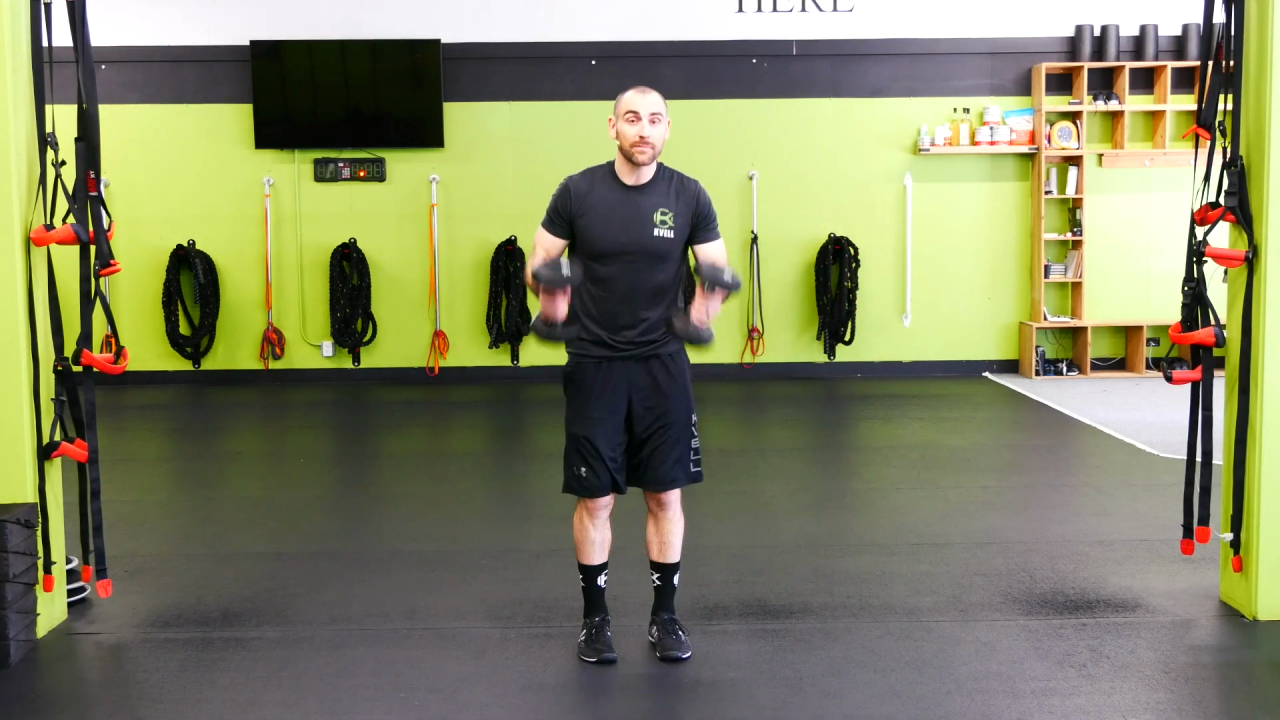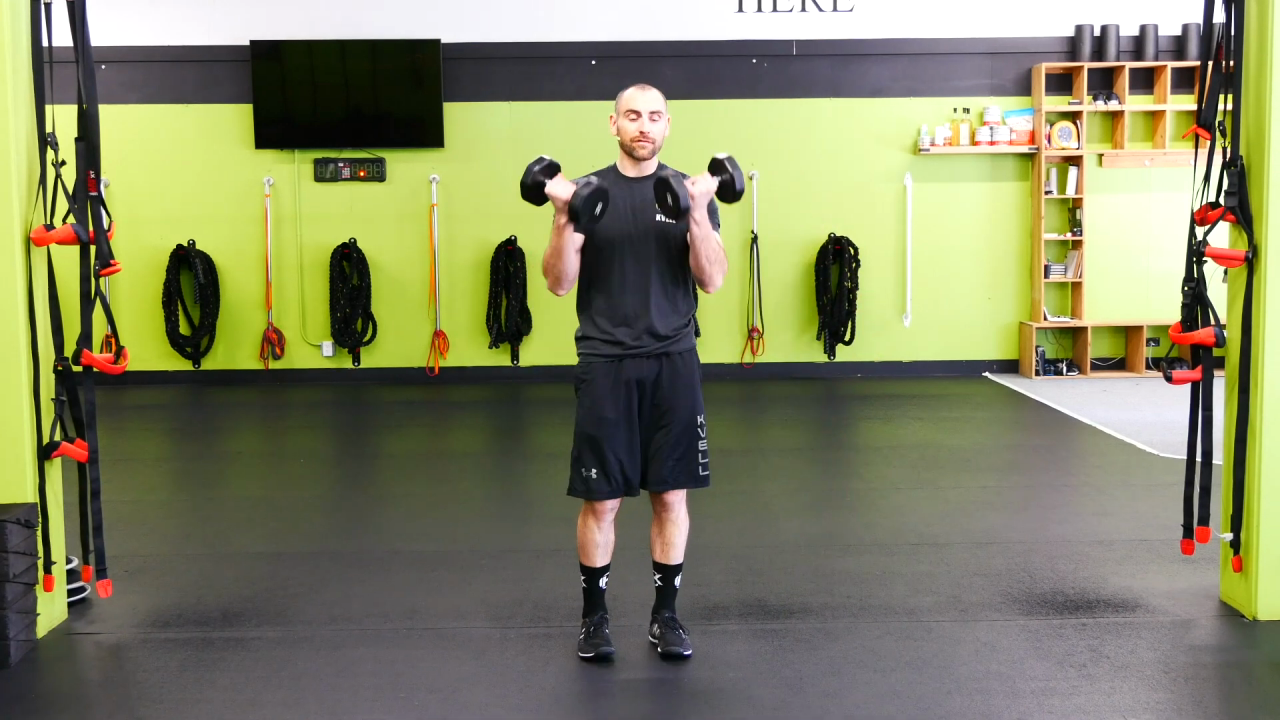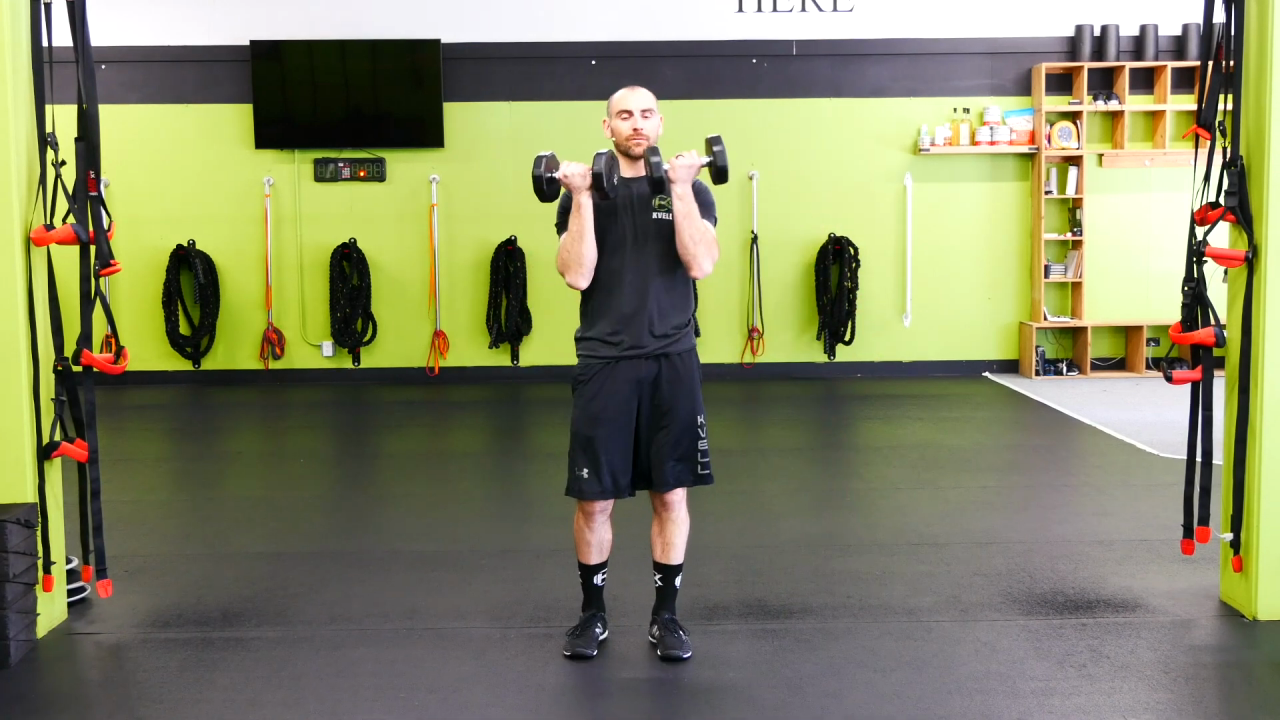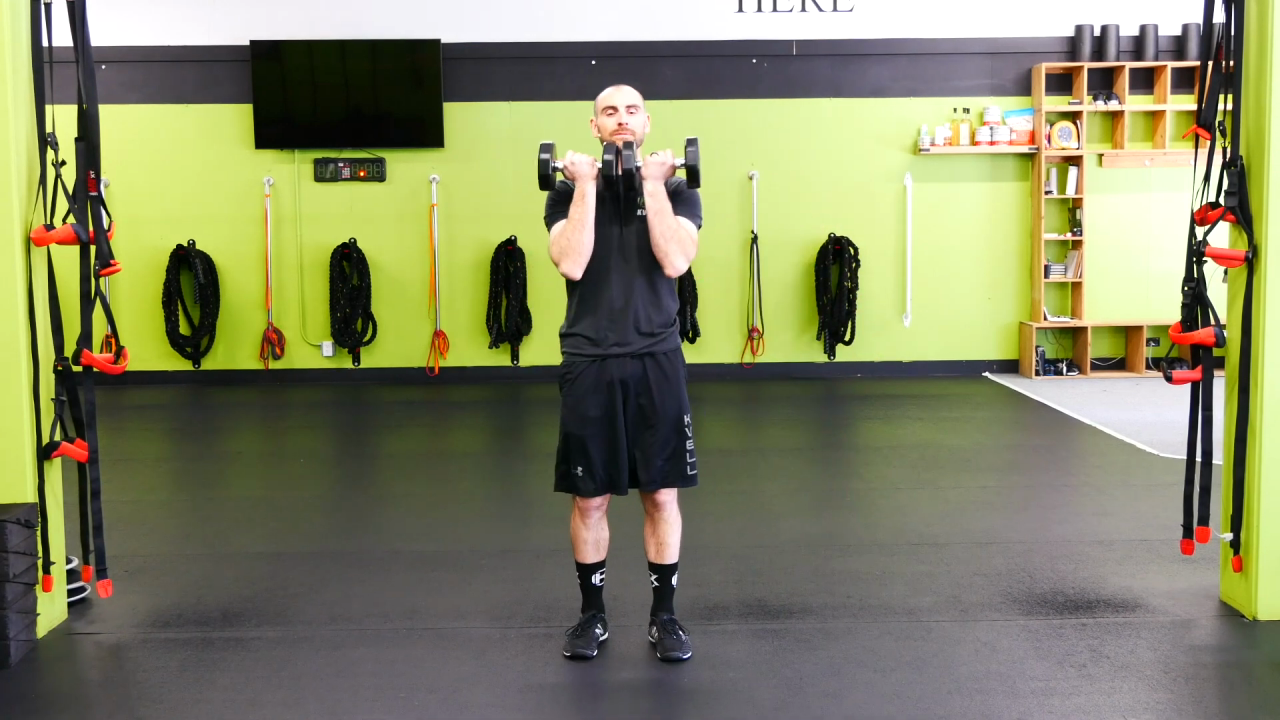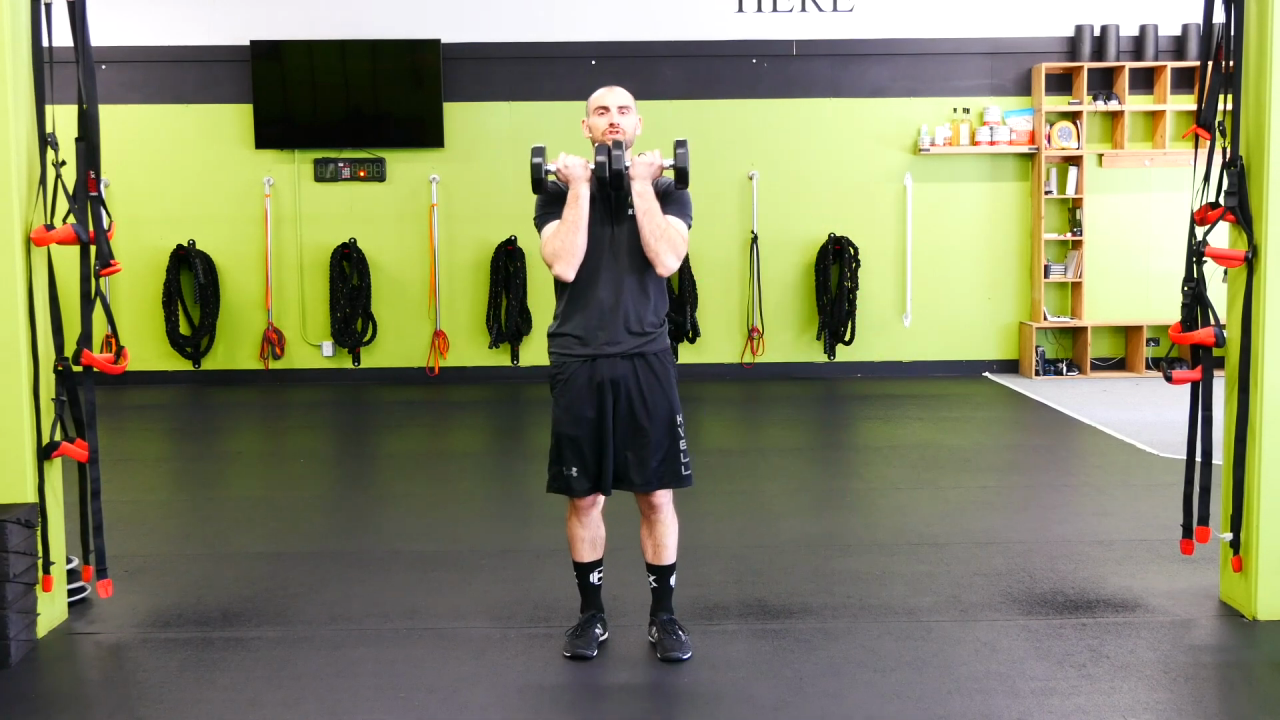
dt=0.3s
person 1, frame 1
left shoulder: (689, 196)
right shoulder: (577, 192)
left elbow: (718, 272)
right elbow: (539, 264)
left wrist: (711, 298)
right wrist: (547, 292)
left hip: (662, 363)
right hip: (593, 364)
left knee: (666, 494)
right knee: (594, 498)
left ankle: (664, 614)
right ankle: (595, 617)
person 1, frame 2
left shoulder: (690, 191)
left elbow: (711, 280)
right elbow: (558, 283)
left wrist: (698, 212)
right wrist: (563, 218)
left hip: (672, 361)
right hip: (605, 363)
left knee: (670, 494)
right knee: (600, 499)
left ankle: (665, 613)
right ankle: (594, 615)
person 1, frame 3
left shoulder: (691, 190)
right shoulder: (583, 194)
left elbow: (701, 265)
right elbow: (576, 276)
left wrist: (680, 188)
right wrist: (581, 198)
left hip: (671, 360)
right hip: (604, 362)
left knee: (671, 494)
right knee: (594, 500)
left ankle: (664, 613)
right ankle: (592, 612)
person 1, frame 4
left shoulder: (676, 189)
right shoulder: (567, 190)
left elbow: (675, 261)
right elbow: (571, 264)
left wrist: (652, 185)
right wrist: (586, 186)
left hip: (656, 358)
right hip: (588, 361)
left knee: (661, 492)
right knee: (589, 496)
left ankle: (663, 614)
right ankle: (591, 612)
person 1, frame 5
left shoulder: (666, 189)
right shoulder: (558, 191)
left elbow: (666, 260)
right elbow: (564, 265)
left wrist: (640, 185)
right wrist: (580, 188)
left hip: (645, 358)
right hip: (578, 360)
left knee: (657, 494)
right knee: (584, 496)
left ankle: (663, 614)
right ankle: (591, 612)
